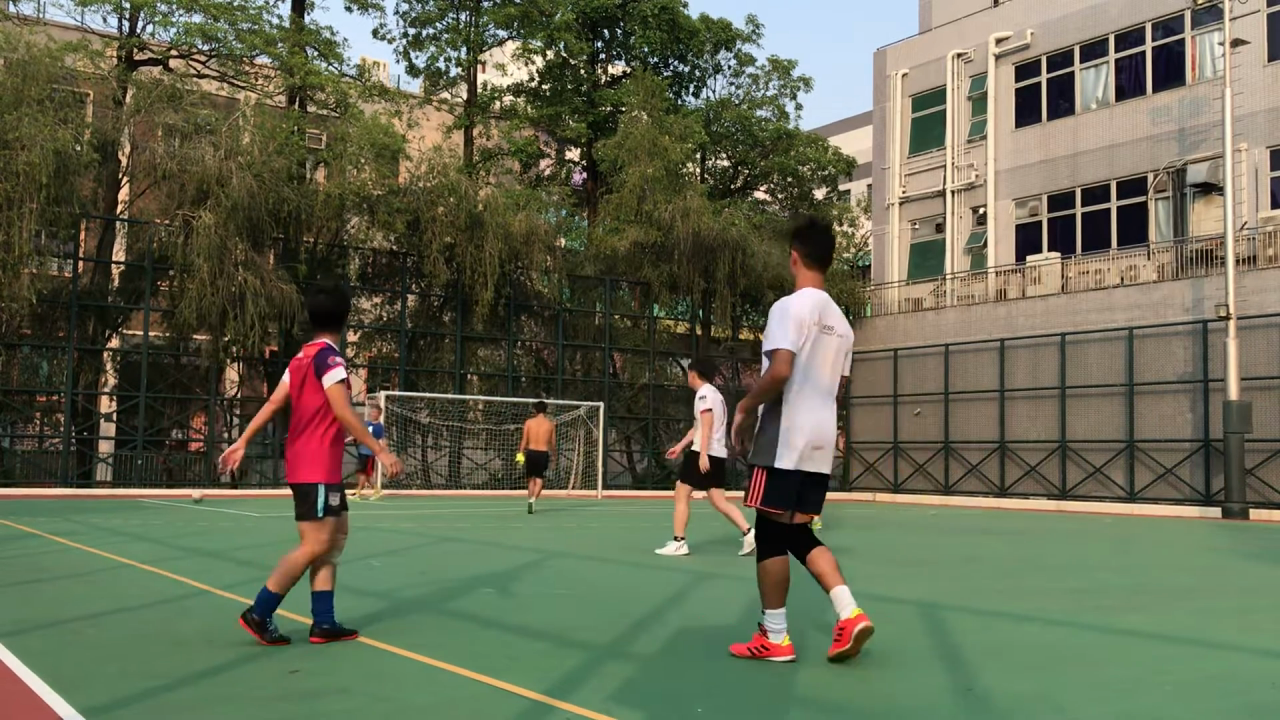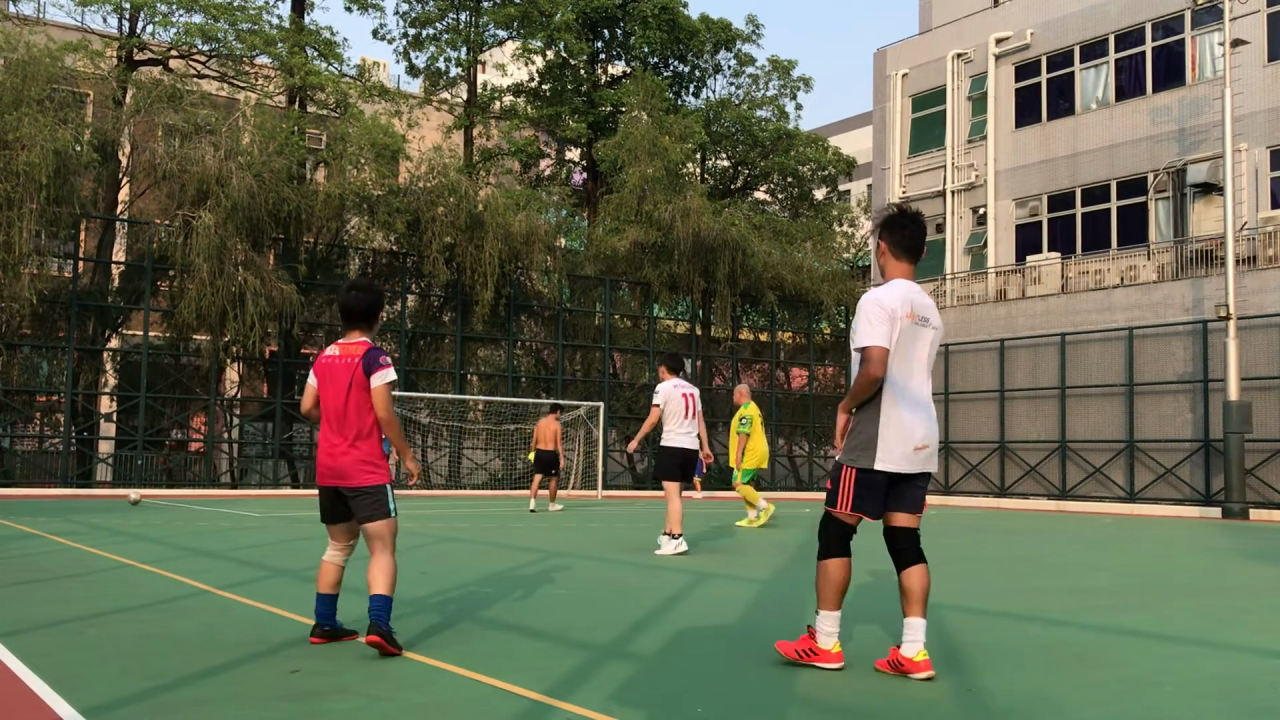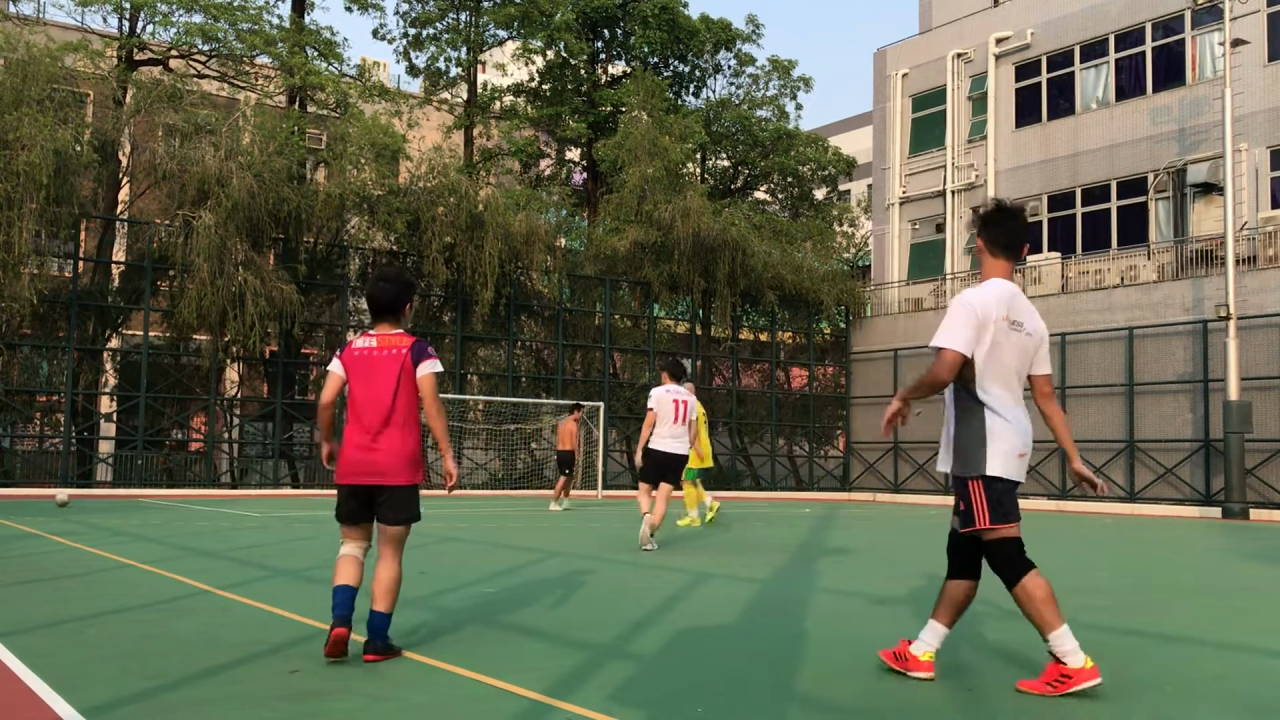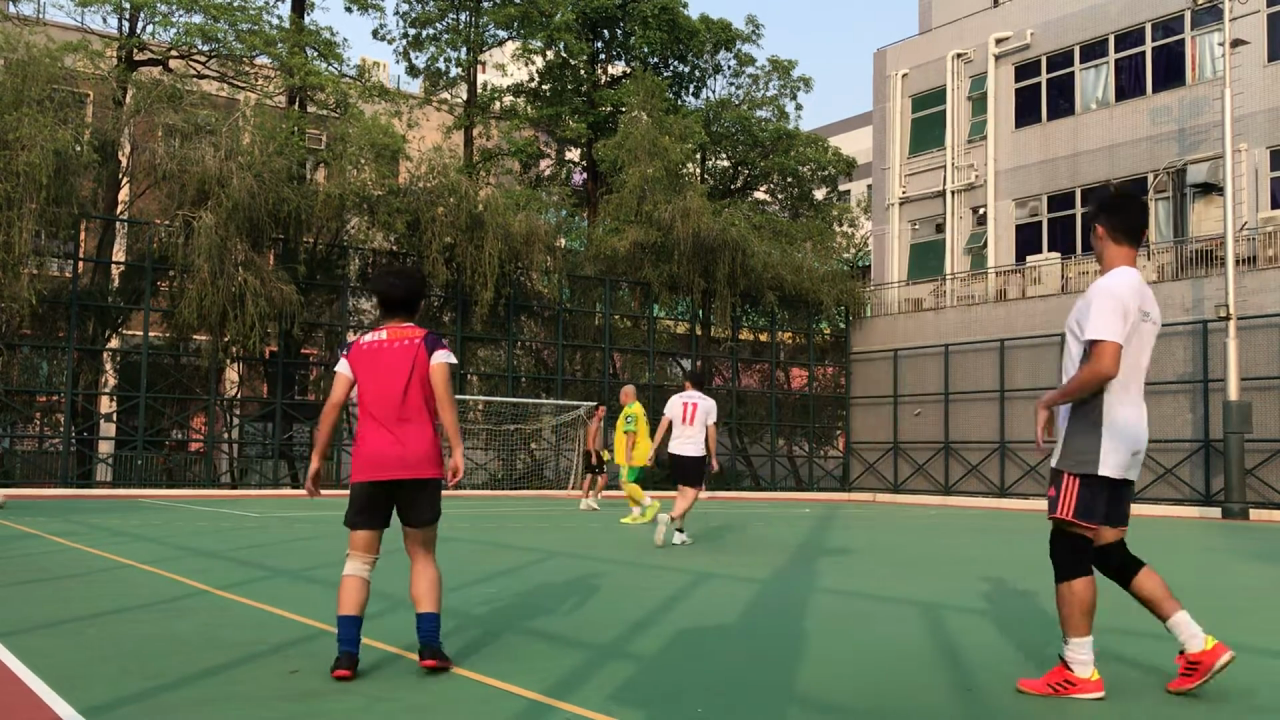
dt=0.4s
person 1, frame 1
left shoulder: (790, 307)
right shoulder: (841, 320)
left elbow: (779, 371)
left wrist: (744, 406)
left hip: (786, 438)
right hip: (822, 441)
left knee: (771, 532)
right knee: (802, 535)
left ankle: (774, 637)
right ankle: (849, 614)
person 1, frame 2
left shoulder: (880, 300)
right shoulder: (930, 311)
left elbow: (873, 368)
left wrist: (847, 408)
left hip: (879, 442)
right hip: (921, 441)
left knee: (834, 534)
right knee: (905, 541)
left ankle: (824, 639)
right ankle: (914, 650)
person 1, frame 3
left shoulder: (973, 301)
right shoulder: (1030, 315)
left elbow: (944, 372)
right elbow: (1046, 397)
left wrist: (904, 398)
right wrist: (1073, 458)
left hip: (983, 447)
right hip: (1010, 446)
left knee: (1007, 555)
right knee: (963, 548)
left ankle: (1073, 663)
right ankle: (921, 652)
person 1, frame 4
left shoulder: (1108, 288)
right shoulder: (1142, 293)
left elbow: (1103, 367)
left wrist: (1051, 399)
left hip: (1095, 441)
right hip: (1121, 440)
left knee: (1071, 548)
right knee: (1110, 552)
left ankle: (1077, 670)
right ankle: (1200, 644)
person 2, frame 1
left shoulder: (301, 359)
right shoulder: (329, 356)
left elbow: (272, 404)
right elbow: (343, 411)
left wrist: (242, 442)
right wrist: (380, 450)
left hip: (304, 464)
right hip: (317, 467)
left knee: (329, 542)
right knee: (317, 545)
left ankle: (324, 623)
right ankle: (258, 612)
person 2, frame 2
left shoulder: (324, 357)
right shoulder: (374, 356)
left elbow: (307, 408)
right elbow: (384, 413)
right wrist: (406, 455)
left hip: (328, 468)
right hip: (366, 469)
left knee: (339, 545)
right knee: (383, 548)
left ankle: (325, 624)
right ankle: (378, 625)
person 2, frame 3
left shoulder: (349, 351)
right shoulder: (418, 350)
left elbow: (326, 401)
right elbow: (431, 405)
left wrist: (327, 442)
right wrist: (448, 456)
left hip: (354, 466)
right hip: (400, 468)
left knee: (352, 545)
right knee: (390, 552)
left ankle: (341, 620)
right ankle: (377, 639)
person 2, frame 4
left shoulder: (357, 347)
right shoulder: (430, 342)
left elbow: (334, 404)
right elbow: (442, 394)
left wrist: (317, 458)
right wrist: (457, 449)
left hip: (369, 465)
right hip: (420, 464)
left knee: (360, 559)
right knee: (423, 555)
left ankle: (346, 654)
right ankle: (430, 644)
person 3, frame 1
left shoulder: (704, 392)
right shoulder: (714, 393)
left elbow: (707, 425)
left wrist: (703, 455)
right wrist: (681, 445)
left hip: (704, 453)
right hip: (718, 455)
left knee: (681, 495)
right knee: (719, 500)
left ankle: (678, 542)
right ankle: (748, 533)
person 3, frame 2
left shoulder: (664, 387)
right shoulder: (693, 389)
left elbow: (653, 418)
right elbow: (700, 421)
left wrist: (636, 440)
right wrist: (705, 447)
left hip: (672, 447)
right hip: (692, 448)
left knee: (672, 495)
right knee: (674, 494)
left ankle: (677, 540)
right ankle: (667, 537)
person 3, frame 3
left shoulder: (657, 392)
right shoulder: (691, 397)
left elbow: (648, 423)
right elbow: (693, 430)
left wrist: (639, 449)
right wrist: (688, 448)
left hip: (657, 449)
right hip: (680, 453)
left knee: (644, 492)
right knee: (662, 497)
left ankle: (647, 518)
right ankle: (649, 537)
person 3, frame 4
left shoulder: (675, 399)
right shoulder: (709, 402)
left elbow: (662, 427)
right elbow: (711, 433)
left wrist: (653, 450)
right wrist: (713, 458)
left hip: (675, 452)
right hip: (695, 454)
left knee: (683, 493)
right knee: (690, 497)
left ankle: (678, 533)
right ankle: (668, 518)
